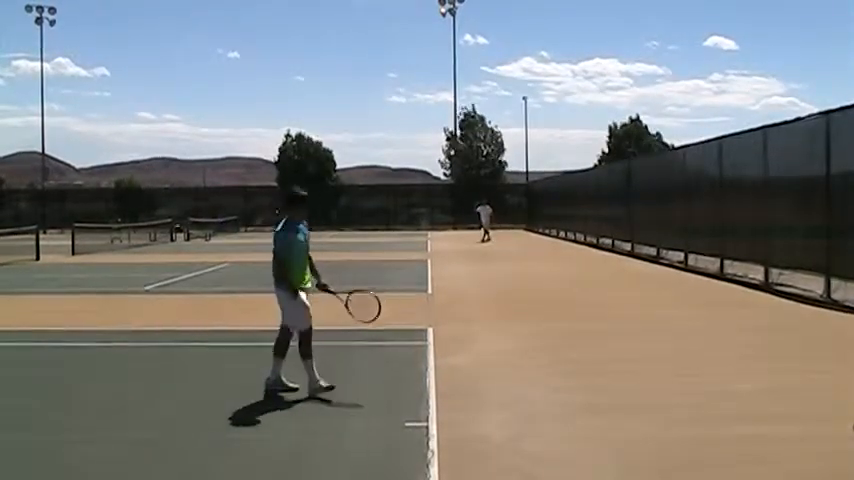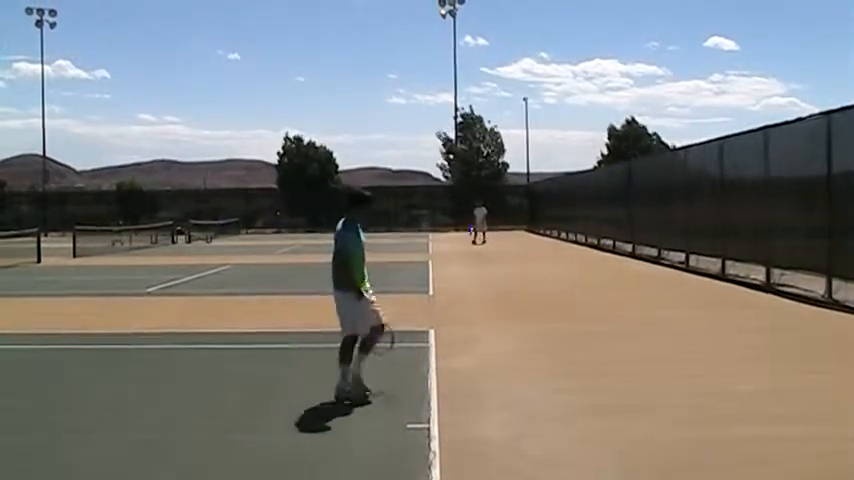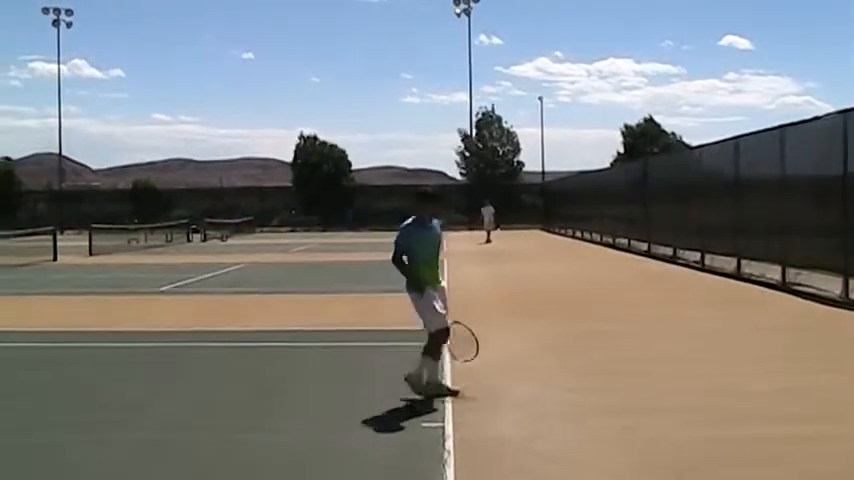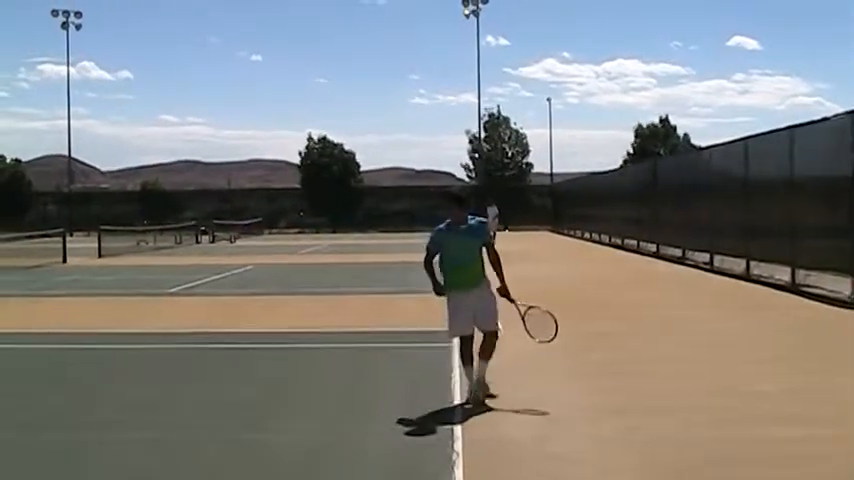
dt=0.5s
person 1, frame 1
left shoulder: (303, 227)
right shoulder: (283, 232)
right elbow: (279, 265)
left wrist: (317, 278)
right wrist: (292, 289)
left hip: (301, 286)
right hip: (289, 290)
left knee: (287, 331)
right knee: (305, 331)
left ankle: (274, 378)
right ankle: (314, 383)
person 1, frame 2
left shoulder: (354, 227)
right shoulder: (345, 231)
right elbow: (340, 264)
right wrist: (356, 290)
left hip: (360, 289)
right hip: (348, 292)
left knee: (377, 329)
right knee: (352, 336)
left ankle: (353, 374)
right ankle: (344, 386)
person 1, frame 3
left shoulder: (436, 226)
right shoulder: (409, 229)
right elbow: (397, 258)
right wrist: (414, 280)
left hip: (436, 286)
right hip: (421, 289)
left knee: (437, 333)
right knee: (441, 331)
left ankle: (431, 382)
right ankle: (416, 375)
person 1, frame 4
left shoulder: (480, 226)
right shoulder: (441, 233)
left elbow: (492, 254)
right elbow: (428, 260)
left wrist: (502, 283)
right wrist: (435, 283)
left hip: (481, 288)
right hip: (457, 293)
left knee: (491, 334)
right knee: (466, 339)
left ankle: (480, 379)
right ankle: (473, 387)
